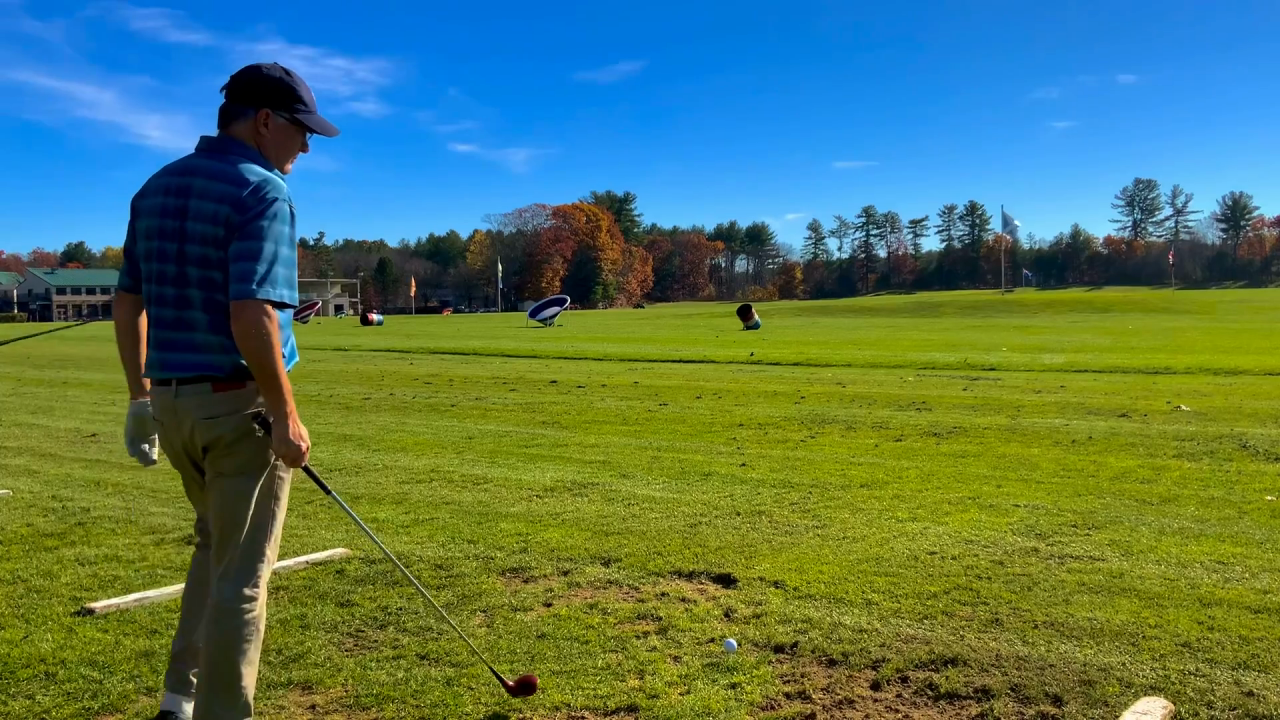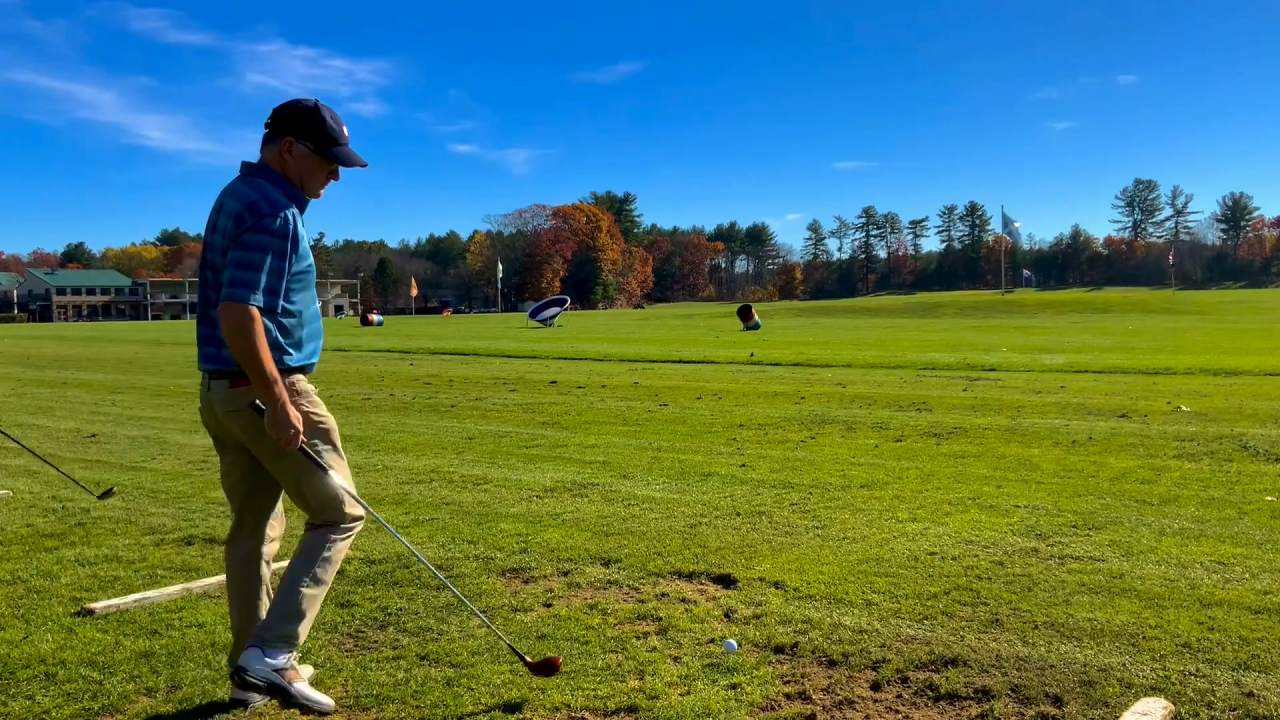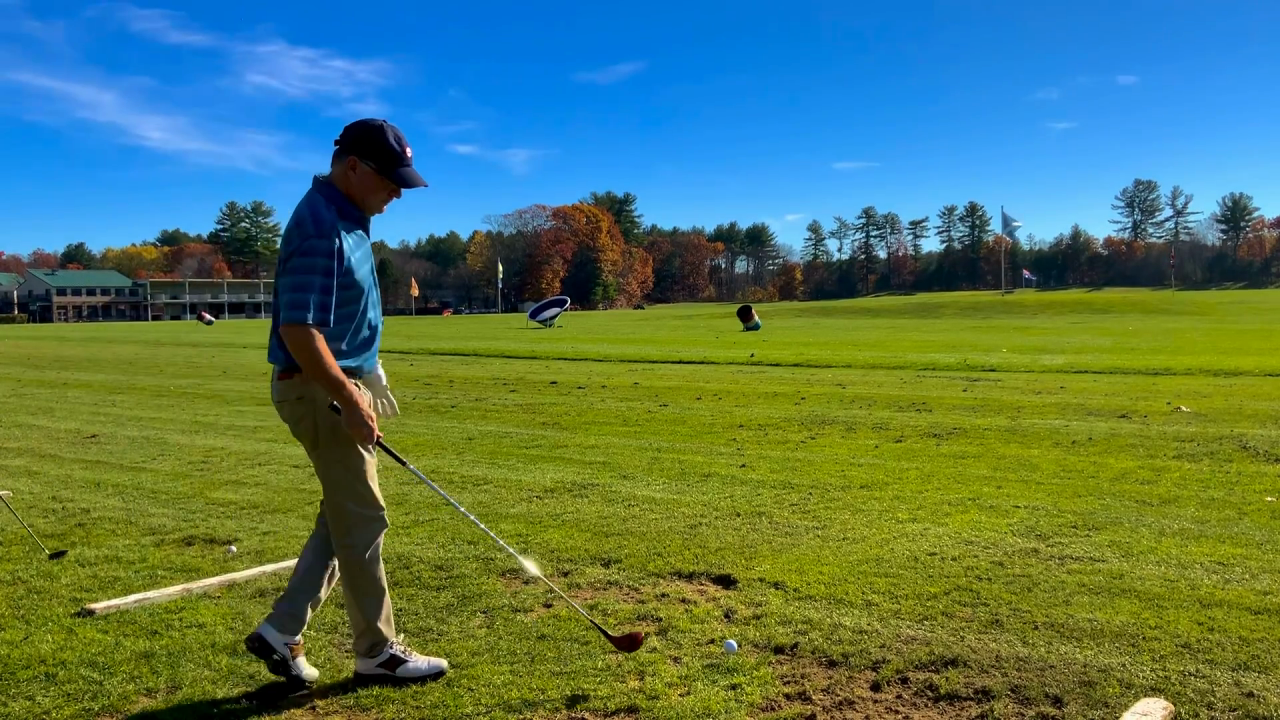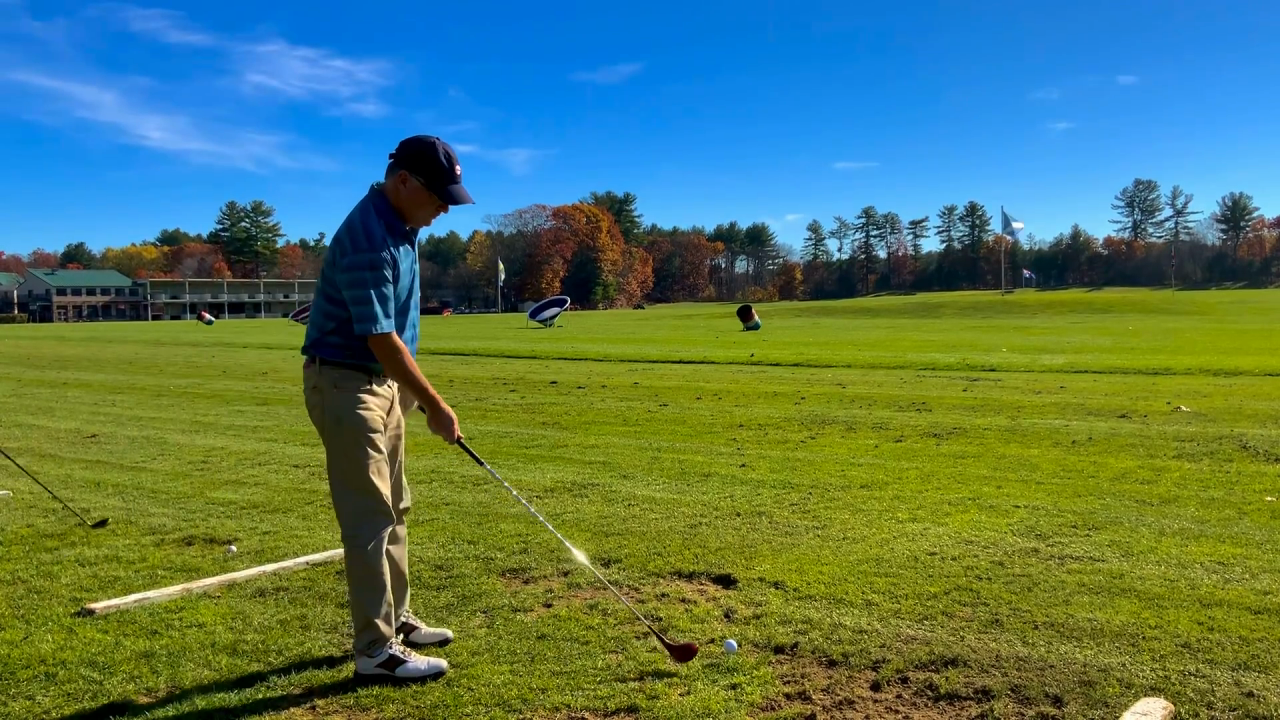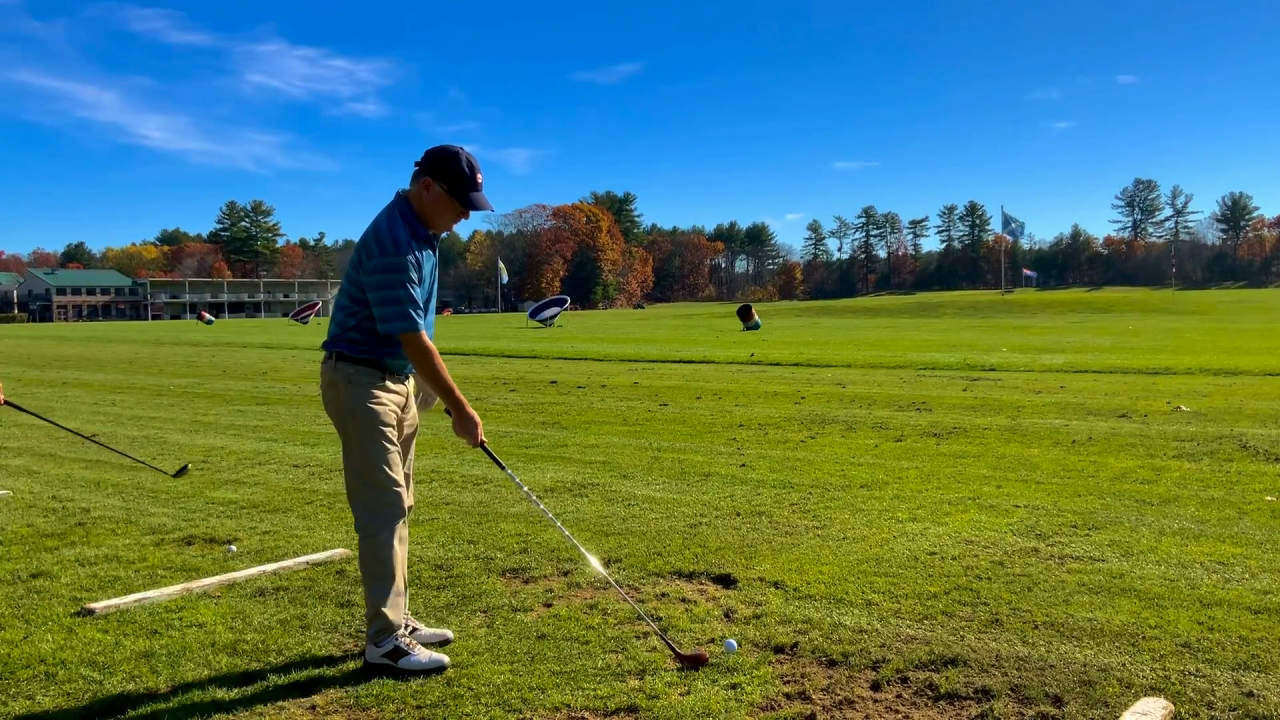
dt=0.5s
person 1, frame 1
left shoulder: (158, 187)
right shoulder: (262, 192)
left elbow: (129, 303)
right elbow: (251, 316)
left wrist: (143, 398)
right wrist: (286, 416)
left hip: (172, 401)
right hip: (240, 402)
left knee: (213, 542)
right knee: (239, 573)
person 1, frame 2
left shoulder: (234, 198)
right shoulder: (272, 211)
right elbow: (237, 315)
right wrist: (279, 402)
left hip: (222, 392)
right hip: (267, 394)
left knee: (251, 532)
right knee: (338, 517)
left ankle: (252, 668)
right ankle: (270, 651)
person 1, frame 3
left shoulder: (346, 215)
right shoulder: (320, 229)
right elbow: (299, 333)
left wrist: (368, 373)
right wrist: (352, 404)
left hip: (338, 383)
right hip: (321, 391)
left knee: (344, 515)
right knee: (361, 518)
left ankle: (281, 632)
right ankle: (376, 650)
person 1, frame 4
left shoulder: (399, 225)
right shoulder: (368, 241)
right elbow: (381, 341)
left wrist: (413, 390)
right wrist: (435, 406)
left hip: (380, 383)
right hip: (346, 385)
left knee: (391, 511)
right knee: (368, 517)
left ankle: (392, 619)
right ankle: (375, 650)
person 1, frame 5
left shoulder: (424, 231)
right shoulder: (392, 244)
right elbow: (413, 340)
left wrist: (428, 377)
right wrist: (461, 409)
left hip: (396, 380)
right hip: (360, 381)
left knee: (397, 507)
right knee: (383, 508)
left ankle: (397, 620)
right ankle: (384, 638)
